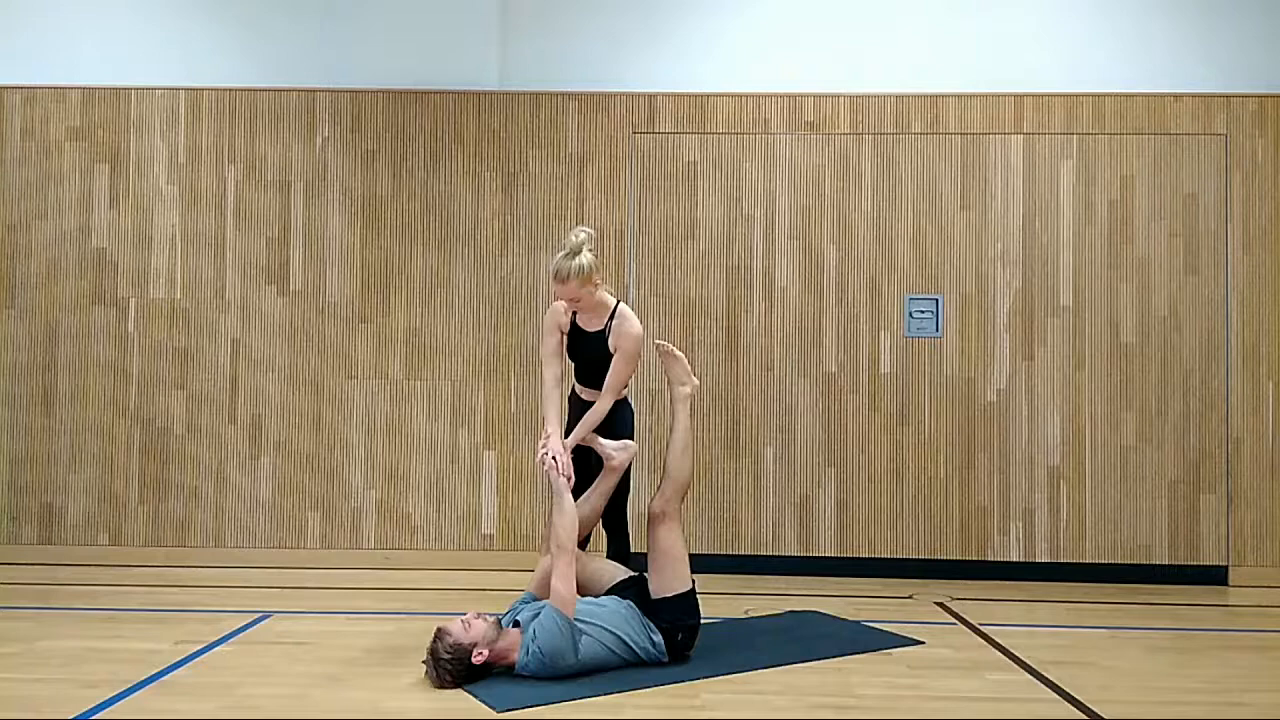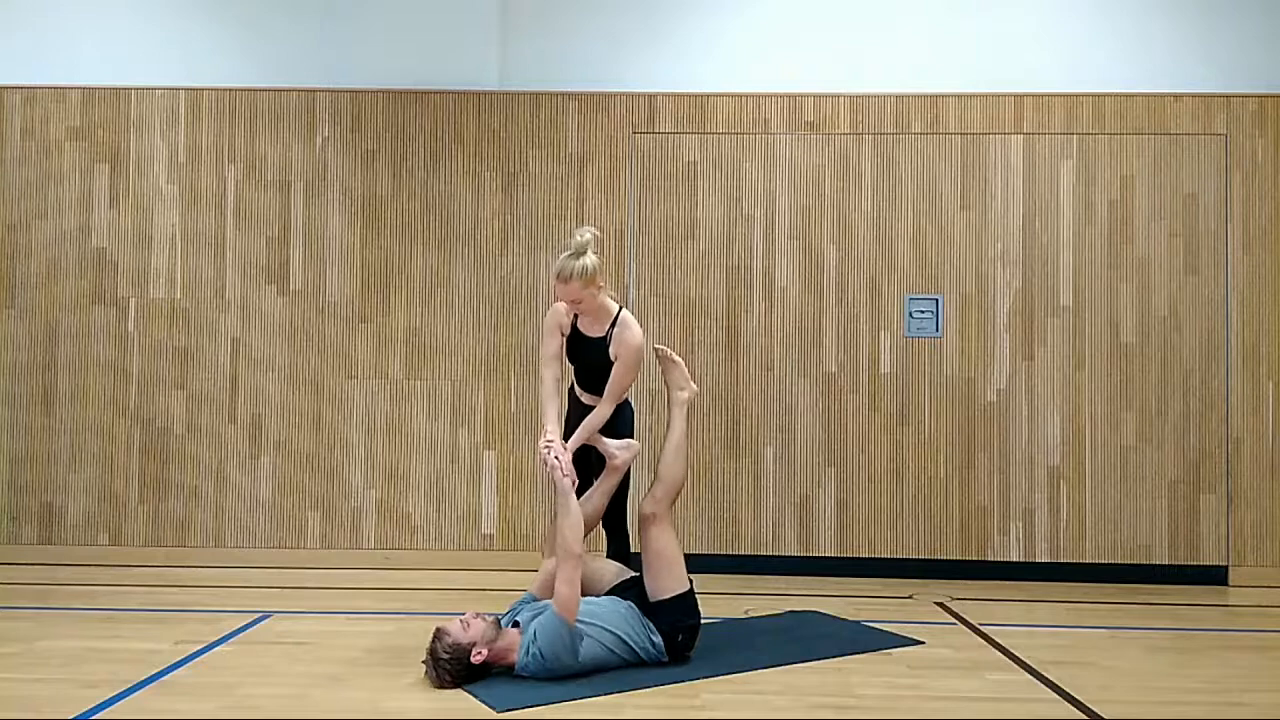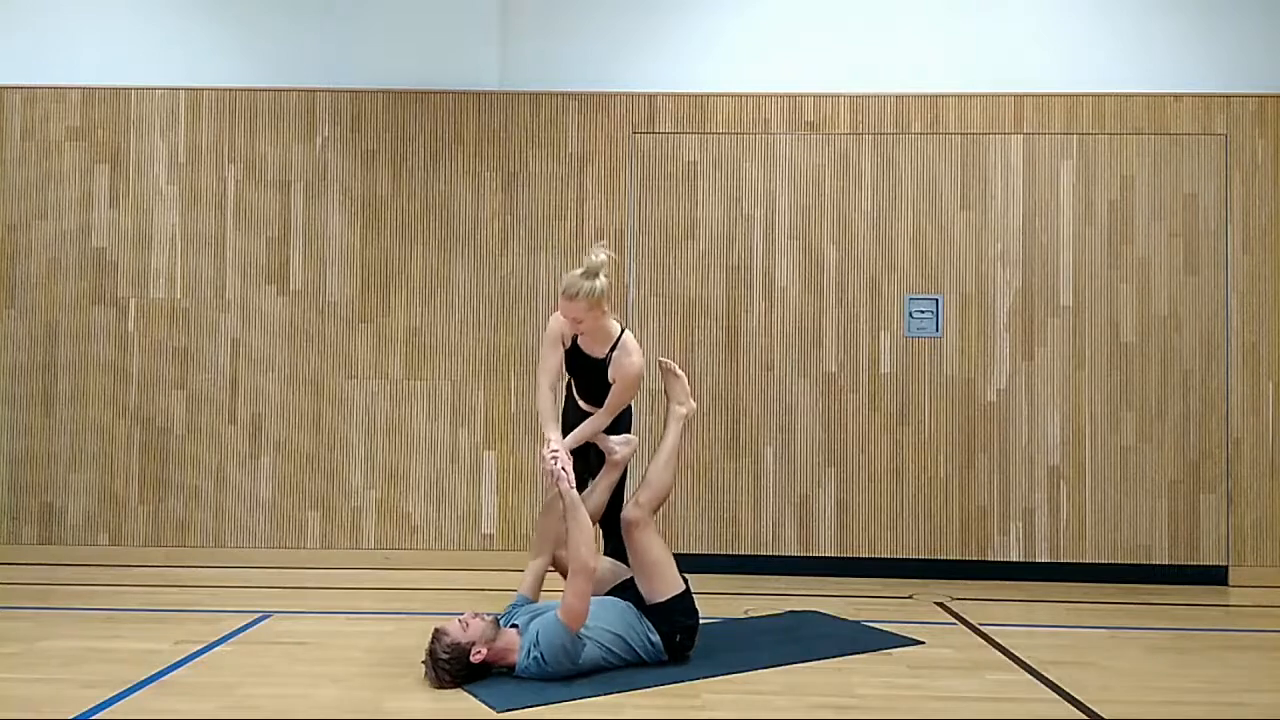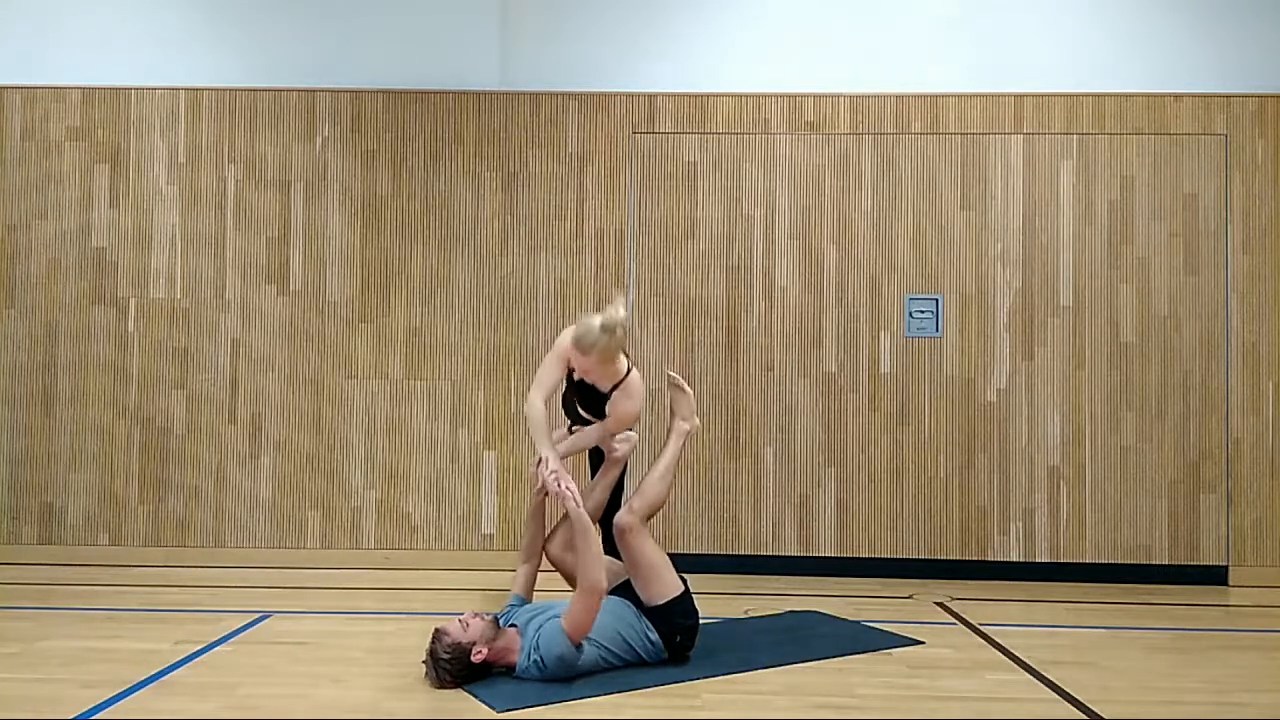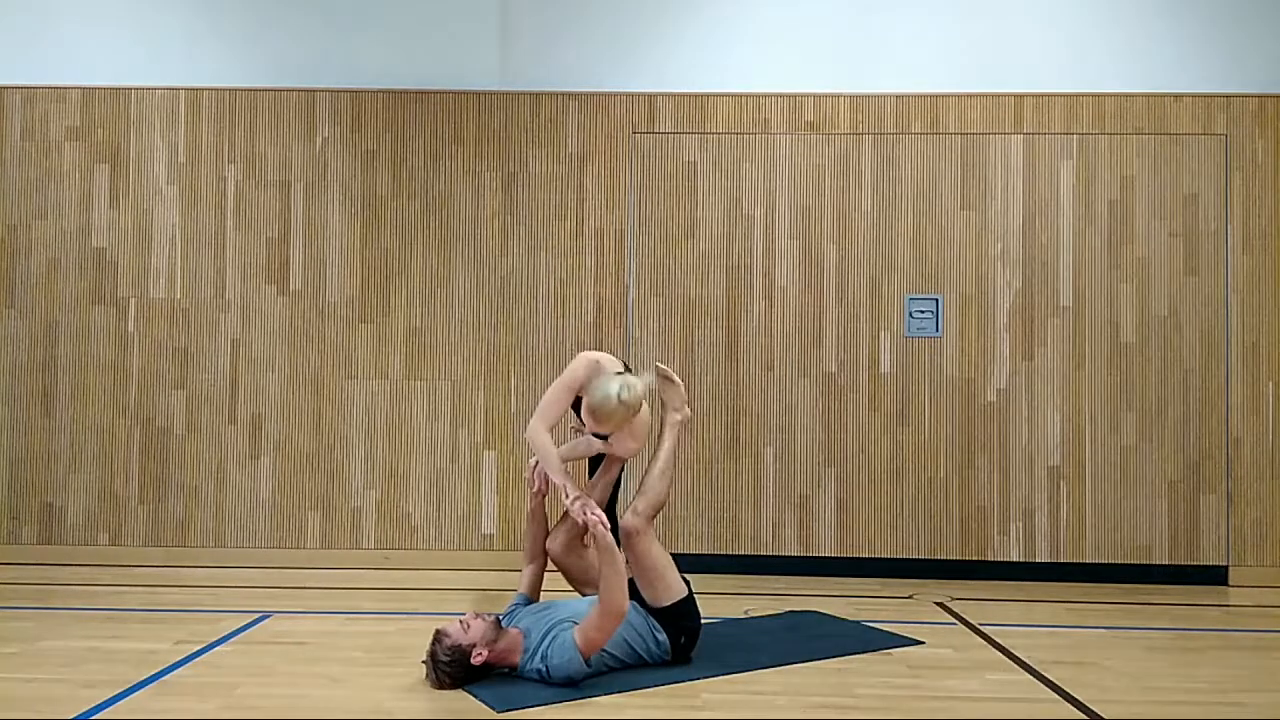
dt=0.3s
person 1, frame 1
left shoulder: (514, 621)
right shoulder: (544, 651)
left elbow: (551, 555)
right elbow: (562, 555)
left wrist: (560, 488)
right wrist: (559, 483)
left hip: (631, 604)
right hip: (667, 628)
left knee: (558, 550)
right knee: (662, 509)
left ankle: (612, 465)
right ankle: (680, 396)
person 1, frame 2
left shoulder: (515, 622)
right shoulder: (543, 653)
left elbow: (554, 559)
right elbow: (569, 560)
left wrist: (563, 487)
right wrist: (563, 485)
left hip: (630, 606)
right hip: (667, 628)
left knee: (561, 547)
right knee: (653, 510)
left ankle: (615, 467)
right ankle: (678, 402)
person 1, frame 3
left shoulder: (511, 623)
right shoulder: (545, 655)
left elbow: (539, 558)
right elbow: (584, 569)
left wrist: (555, 492)
right wrist: (568, 492)
left hip: (633, 608)
right hip: (667, 629)
left knee: (559, 544)
right knee: (636, 514)
left ankle: (615, 460)
right ankle: (676, 415)
person 1, frame 4
left shoulder: (509, 624)
right shoulder: (546, 657)
left elbow: (528, 561)
right elbow: (594, 588)
left wrist: (538, 497)
right wrist: (576, 511)
left hip: (632, 608)
right hip: (667, 628)
left knee: (557, 546)
right knee: (627, 521)
left ankle: (614, 461)
right ankle: (679, 430)
person 1, frame 5
left shoulder: (513, 625)
right shoulder: (553, 662)
left elbow: (533, 562)
right elbow: (615, 610)
left wrist: (536, 500)
right wrist: (603, 539)
left hip: (639, 611)
right hip: (670, 629)
left knee: (556, 545)
right knee: (634, 524)
left ankle: (616, 453)
right ankle: (671, 421)
person 2, frame 1
left shoulder: (627, 328)
right shoulder: (558, 315)
left elbow: (609, 396)
right elbow: (551, 376)
left wrist: (567, 445)
right wrist: (553, 433)
left hip: (613, 418)
right hip: (577, 410)
left knee: (612, 513)
right knee: (574, 504)
person 2, frame 2
left shoulder: (629, 336)
right shoulder: (559, 316)
left elbow: (609, 403)
right elbow: (549, 377)
left wrist: (569, 448)
right wrist: (552, 431)
left hip: (612, 421)
right hip: (576, 410)
left knee: (612, 514)
person 2, frame 3
left shoulder: (629, 360)
right shoulder: (562, 323)
left elbow: (605, 417)
right elbow: (544, 387)
left wrist: (561, 446)
right wrist: (554, 440)
left hip: (610, 424)
right hip: (574, 410)
left knee: (609, 512)
right knee: (574, 485)
person 2, frame 4
left shoulder: (630, 401)
right shoulder: (572, 343)
left elbow: (598, 433)
right elbow: (535, 401)
left wrist: (553, 455)
right wrist: (551, 458)
left hip: (602, 426)
right hip: (577, 406)
left knee: (606, 509)
person 2, frame 5
left shoulder: (632, 439)
right shoulder: (587, 367)
left elbow: (593, 445)
right elbow: (536, 428)
right wrist: (568, 489)
left knee: (602, 508)
